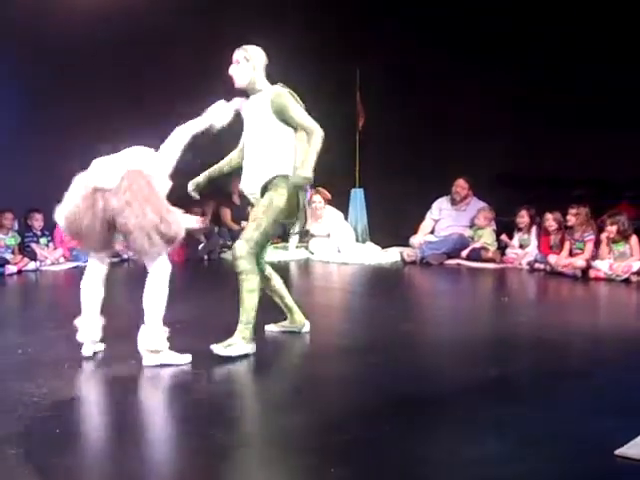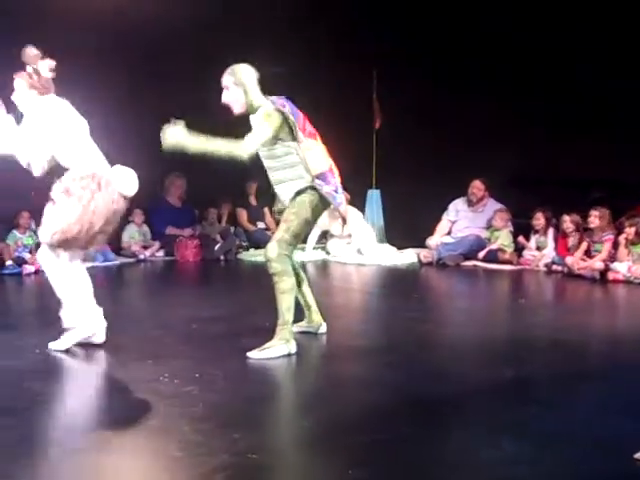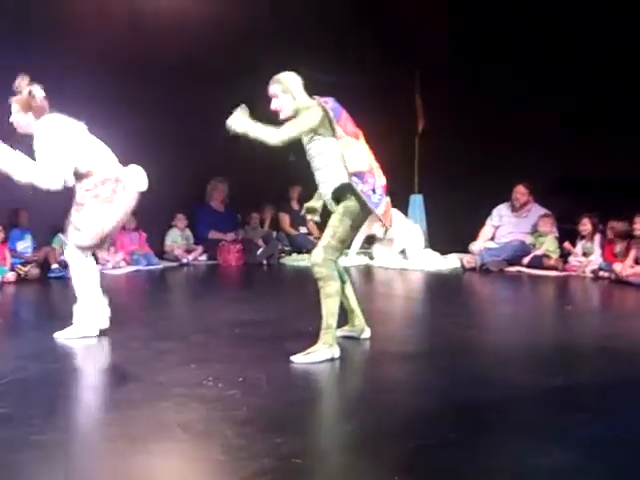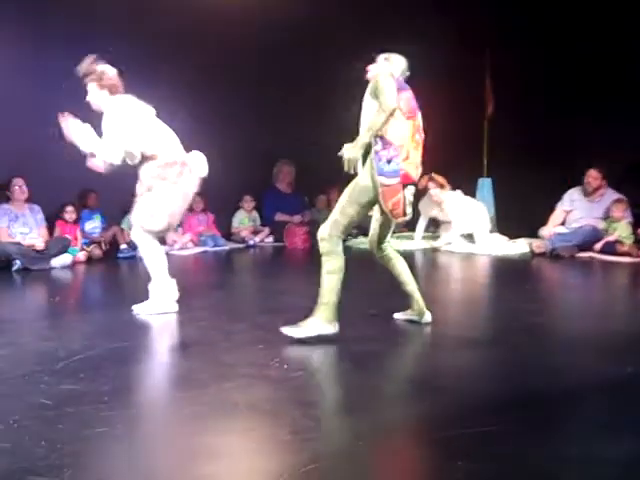
dt=0.5s
person 1, frame 1
left shoulder: (276, 96)
right shoulder: (250, 106)
left elbow: (315, 131)
right elbow: (243, 151)
left wrist: (305, 168)
right wrist: (205, 175)
left hip: (281, 187)
right hip: (263, 190)
left knee: (244, 250)
right knee: (252, 258)
left ankle: (244, 336)
right ankle: (296, 318)
person 1, frame 2
left shoulder: (270, 114)
right shoulder: (264, 112)
left elbow: (244, 150)
left wrist: (191, 141)
right wrist: (282, 197)
left hip: (311, 190)
right hip: (301, 190)
left knee: (276, 251)
right knee: (282, 253)
left ankle: (283, 338)
right ankle: (313, 318)
person 1, frame 3
left shoulder: (316, 110)
right shoulder: (313, 114)
left elbow: (277, 138)
left wrist: (244, 125)
right wrist: (318, 198)
left hip: (357, 193)
right hip: (349, 193)
left knee: (322, 257)
right knee: (327, 257)
left ankle: (327, 342)
right ankle: (357, 324)
person 1, frame 4
left shoulder: (382, 78)
right shoulder: (406, 97)
left elbow: (390, 104)
left wrist: (360, 143)
left hip: (383, 167)
right hip: (401, 175)
left knee: (330, 232)
right knee: (379, 245)
left ankle: (325, 316)
right ankle: (419, 308)
person 2, frame 1
right shoulder: (155, 161)
left hip: (91, 192)
right hip: (129, 189)
left knee: (97, 262)
right knee: (159, 267)
left ankle: (89, 337)
right ankle: (153, 346)
person 2, frame 2
left shoulder: (39, 110)
right shoulder: (58, 108)
left elbow: (37, 164)
left hip: (85, 187)
right hip: (101, 186)
left knee: (51, 254)
right knee: (66, 256)
left ankle: (79, 322)
right ankle: (91, 324)
person 2, frame 3
left shoulder: (48, 132)
right shoulder: (46, 131)
left elbow: (53, 179)
left hip: (106, 188)
right hip: (101, 187)
left knee: (76, 252)
right knee: (80, 251)
left ankle: (88, 321)
right ankle: (96, 314)
person 2, frame 4
left shoulder: (118, 110)
right shoulder: (117, 110)
left elbow: (112, 152)
left hip: (169, 171)
right hip: (161, 172)
left knee: (143, 233)
right knee: (142, 233)
left ankle: (165, 297)
right ankle: (164, 294)
